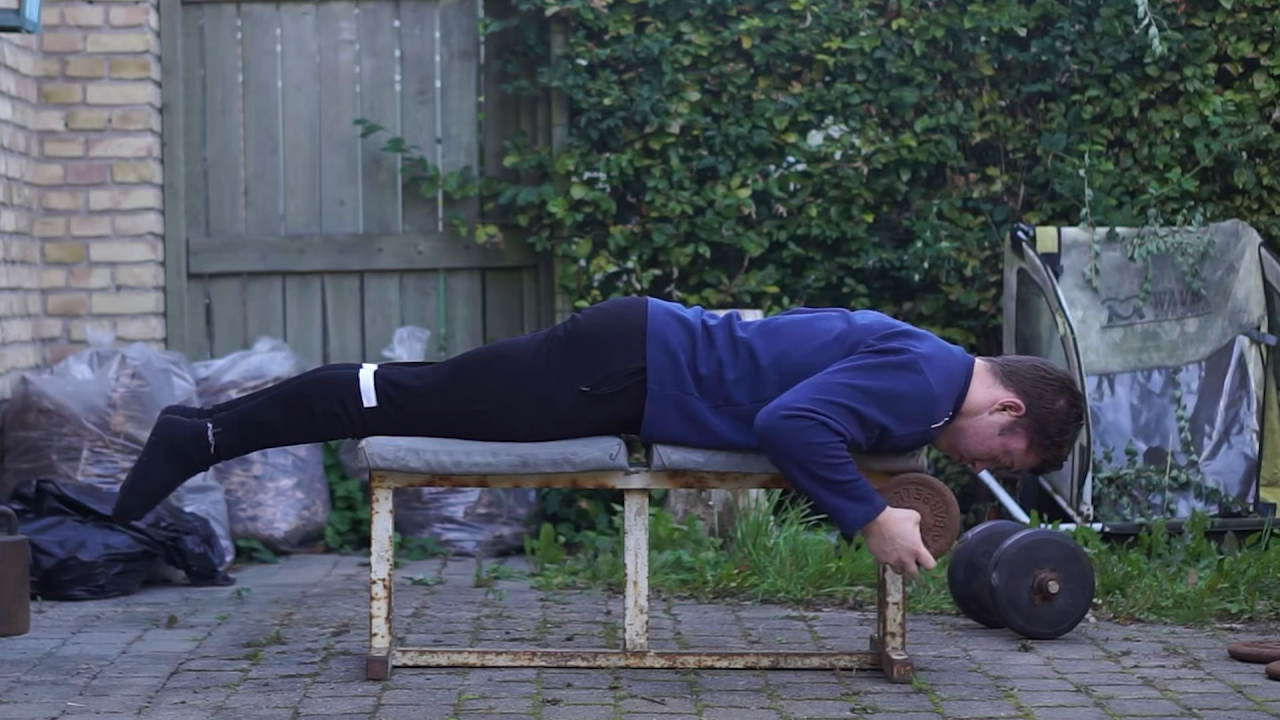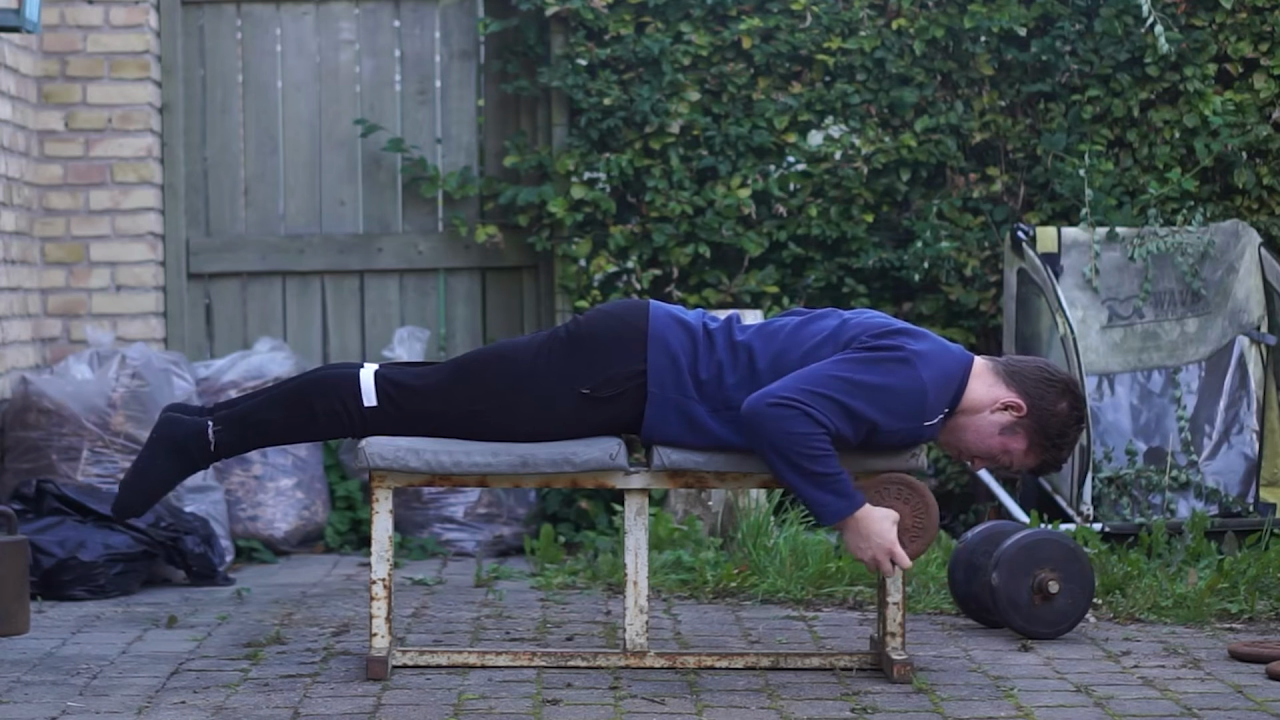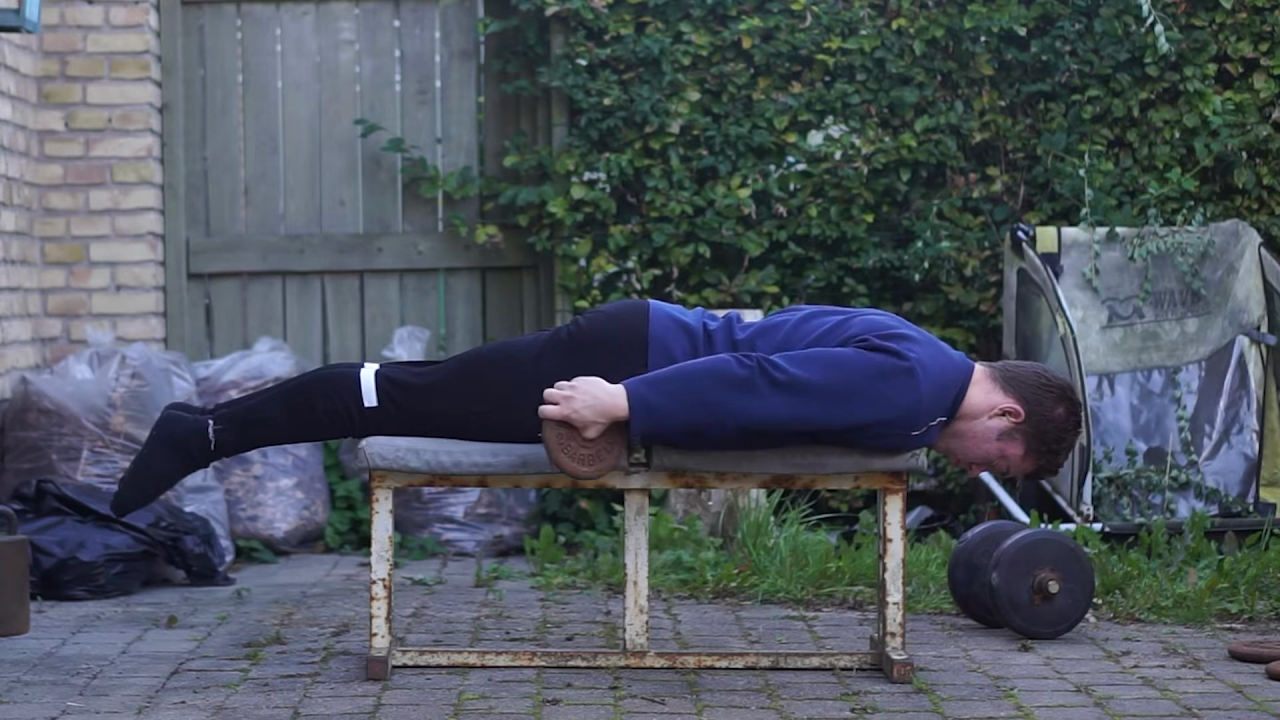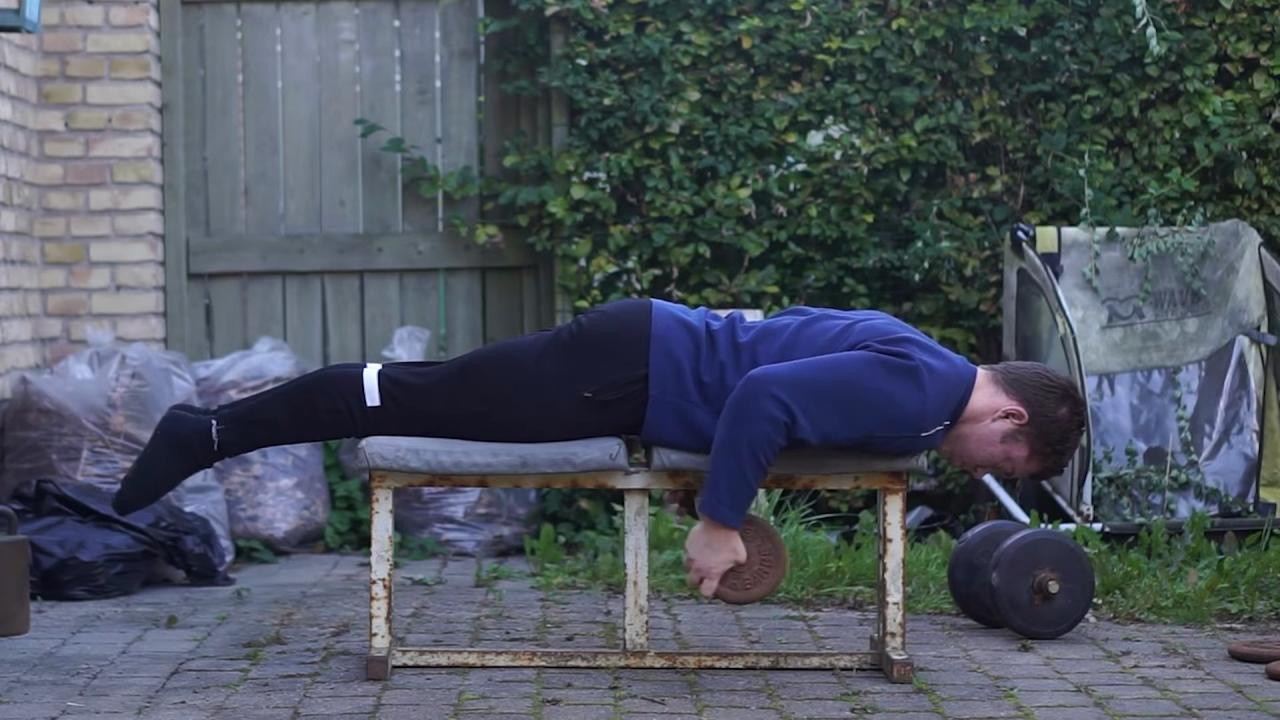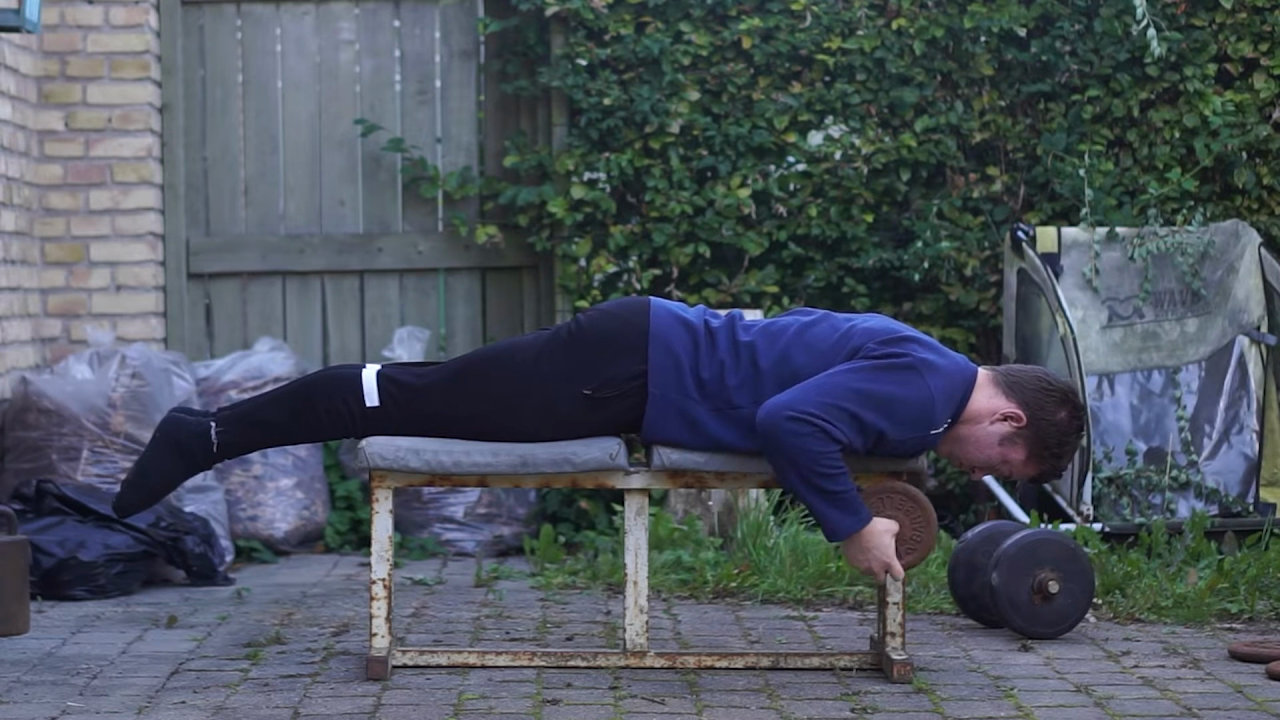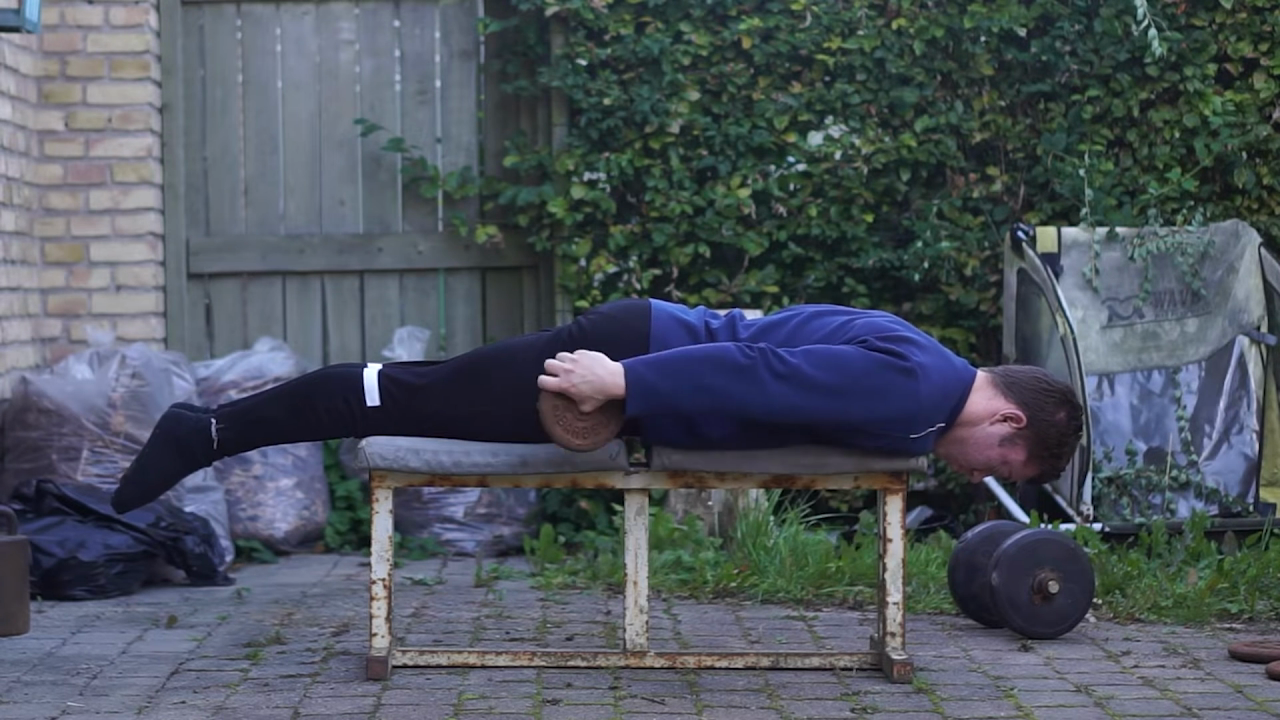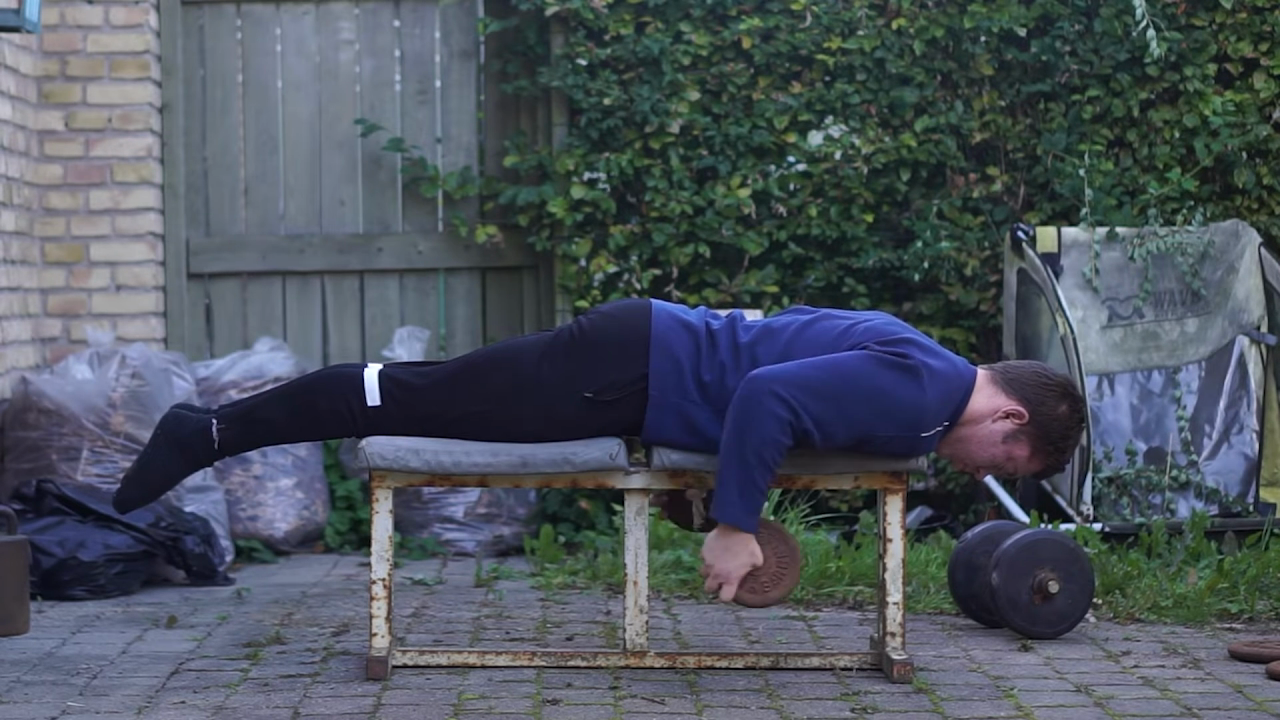
dt=0.7s
person 1, frame 1
left shoulder: (916, 358)
right shoulder: (923, 383)
right elbow: (789, 425)
right wrist: (872, 518)
left hip: (641, 353)
right hip: (629, 368)
left knee: (424, 394)
right knee: (409, 399)
left ankle: (210, 424)
right ankle: (204, 432)
person 1, frame 2
left shoulder: (916, 358)
right shoulder: (918, 379)
right elbow: (776, 413)
right wrist: (850, 514)
left hip: (643, 353)
right hip: (630, 372)
left knee: (424, 392)
right knee: (411, 399)
left ankle: (209, 423)
right ankle: (205, 431)
person 1, frame 3
left shoulder: (914, 361)
right shoulder: (909, 387)
right elbow: (755, 380)
right wrist: (626, 403)
left hip: (638, 354)
right hip: (633, 354)
left knee: (418, 393)
right knee: (409, 401)
left ankle: (212, 425)
right ankle: (206, 429)
person 1, frame 4
left shoulder: (921, 366)
right shoulder: (915, 390)
right elbow: (764, 398)
right wrist: (719, 521)
left hip: (648, 346)
right hip: (635, 374)
left knee: (427, 396)
right knee: (416, 401)
left ankle: (214, 425)
right ankle: (211, 430)
person 1, frame 5
left shoulder: (919, 368)
right shoulder: (924, 392)
right elbow: (787, 421)
right wrist: (852, 525)
left hip: (645, 354)
right hip: (631, 368)
left knee: (425, 393)
right knee: (414, 400)
left ankle: (217, 424)
right ankle: (211, 430)
person 1, frame 6
left shoulder: (917, 366)
right shoulder: (911, 389)
right elbow: (751, 372)
right wrist: (622, 383)
left hip: (643, 350)
right hip: (632, 357)
left knee: (422, 392)
right knee: (415, 403)
left ankle: (213, 425)
right ankle: (210, 430)
person 1, frame 7
left shoulder: (916, 366)
right shoulder: (915, 392)
right elbow: (762, 399)
right wrist: (735, 524)
left hip: (645, 353)
right hip: (631, 373)
left knee: (421, 394)
right knee: (413, 402)
left ankle: (214, 429)
right ankle: (210, 430)
